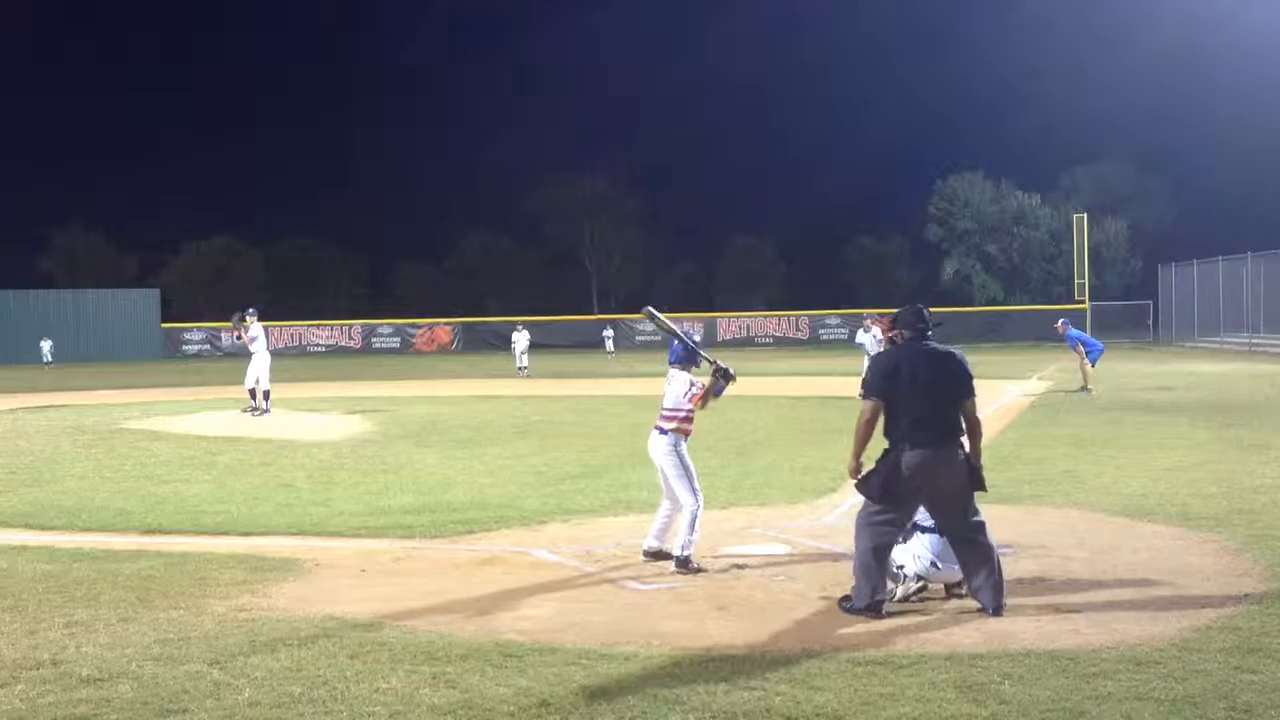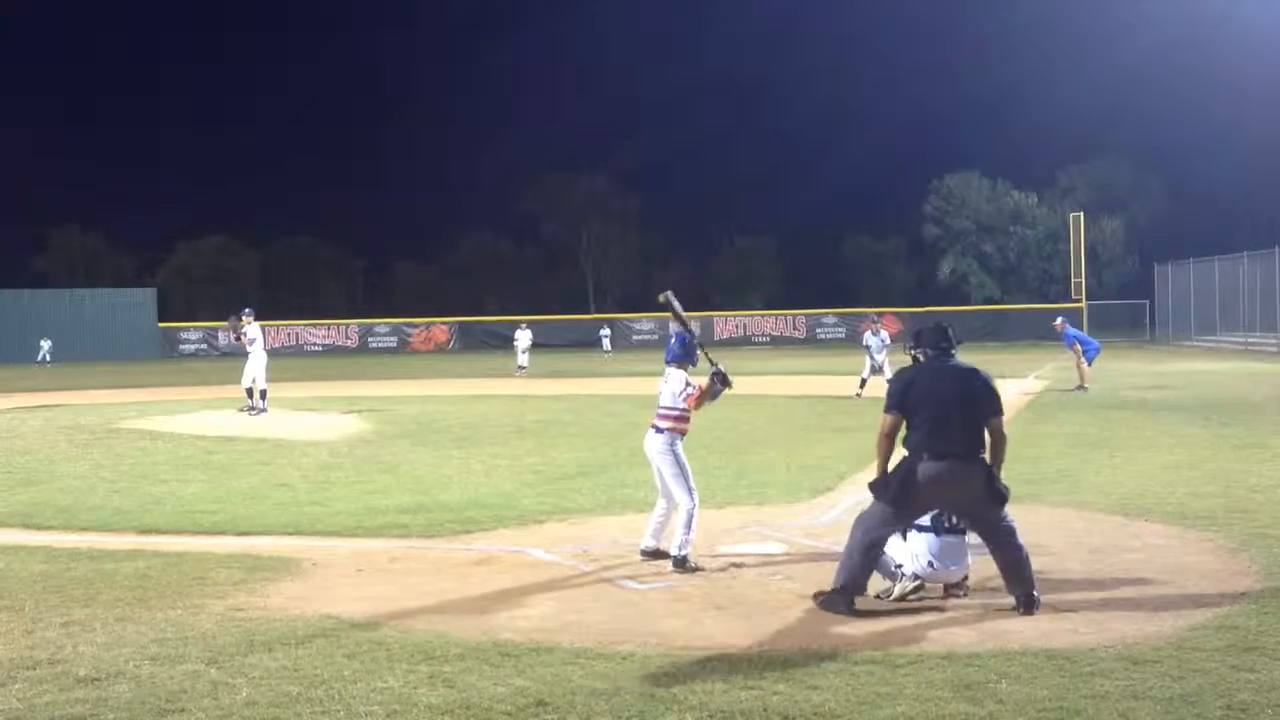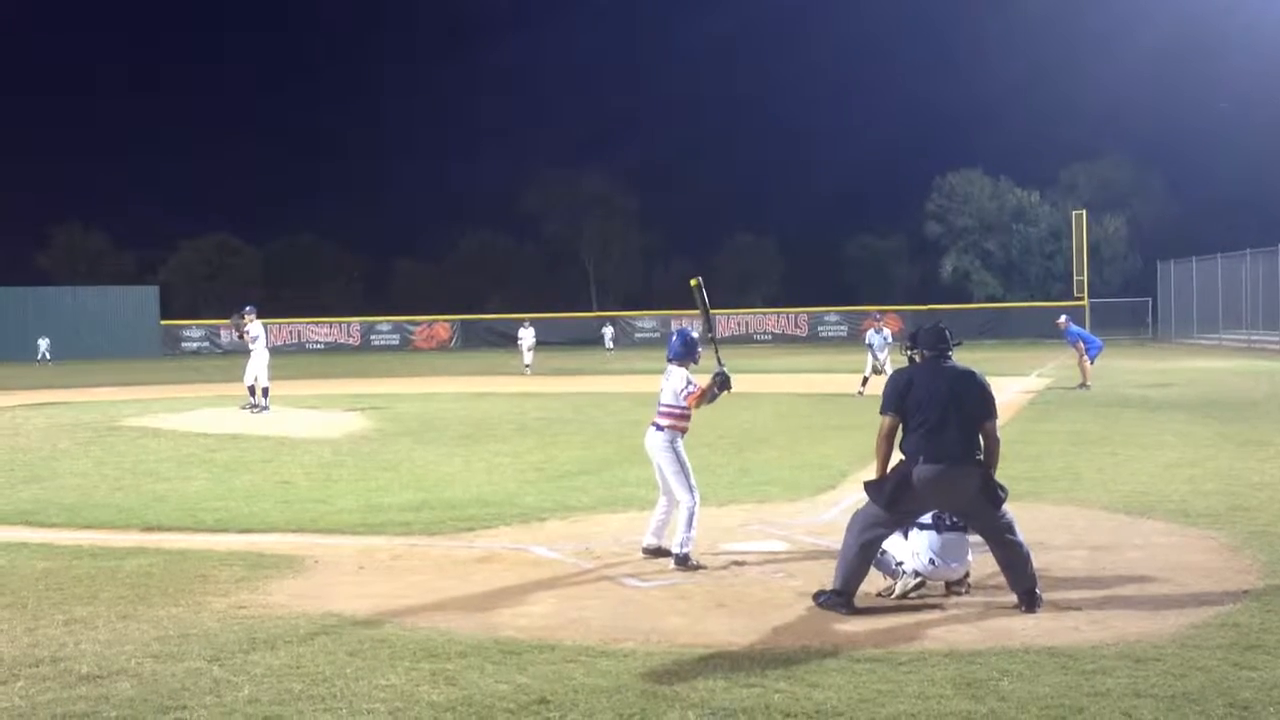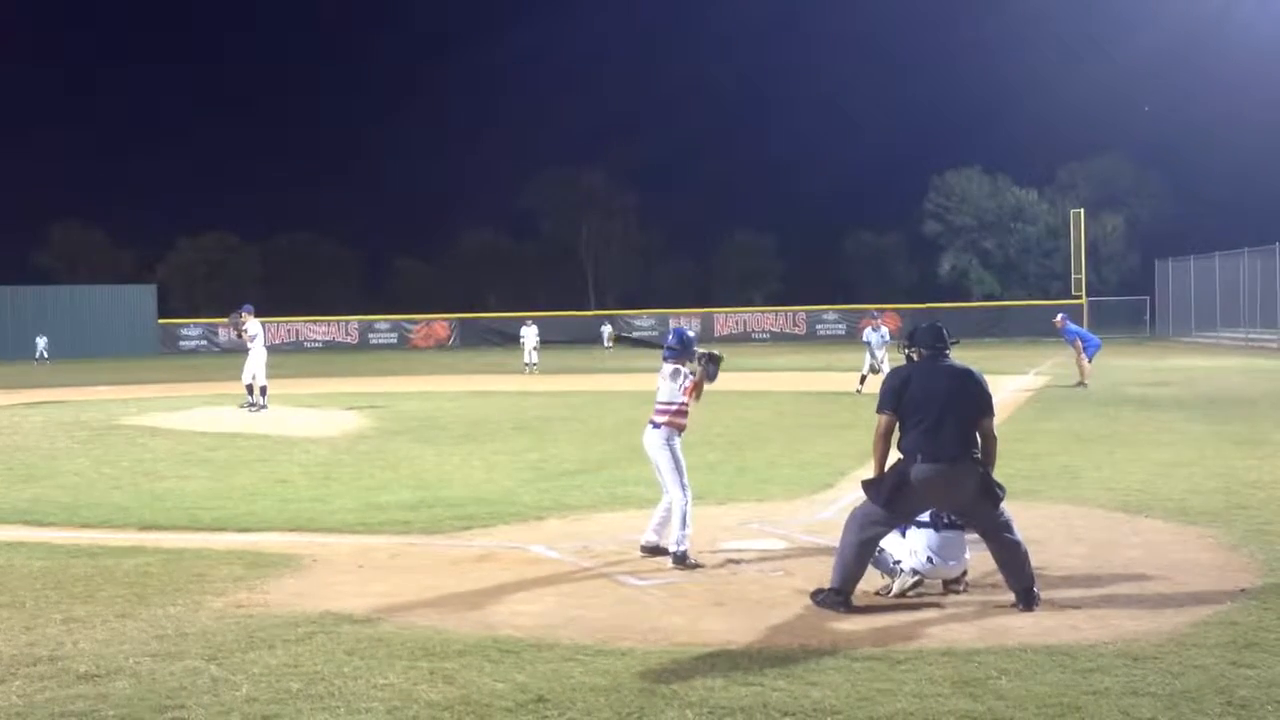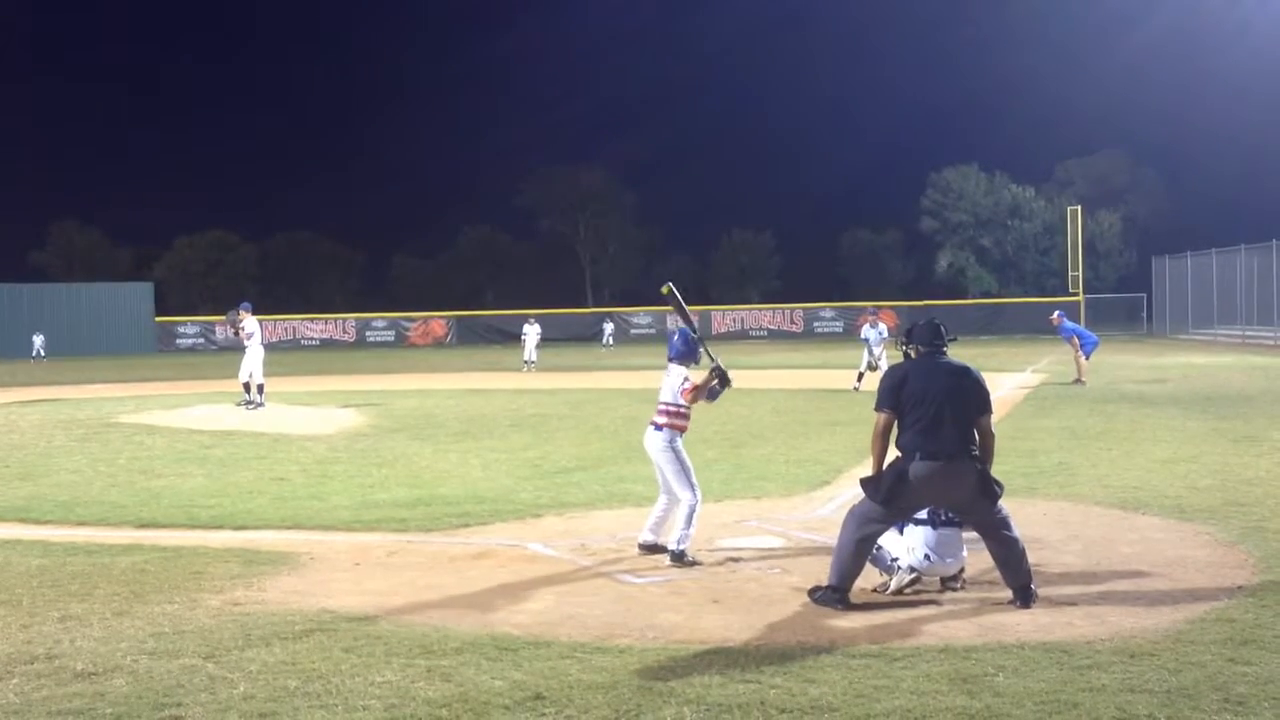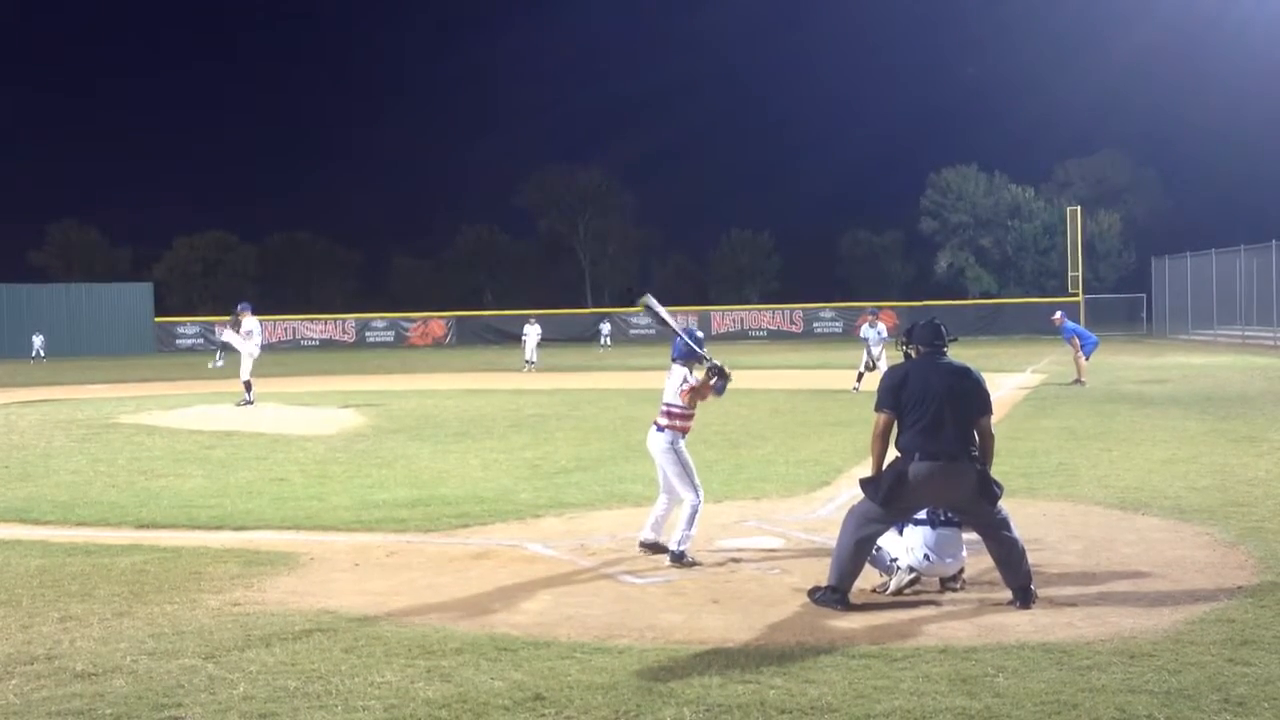
dt=0.7s
person 1, frame 1
left shoulder: (887, 361)
right shoulder: (953, 360)
left elbow: (869, 415)
right elbow: (971, 417)
left wrist: (855, 457)
right wrist: (975, 457)
left hip: (906, 459)
right hip: (950, 458)
left knee: (874, 525)
right knee: (968, 529)
left ankle: (866, 600)
right ankle: (993, 600)
person 1, frame 2
left shoulder: (907, 378)
right shoulder: (979, 379)
left elbow: (888, 431)
right elbow: (998, 434)
left wrist: (881, 474)
right wrist: (993, 474)
left hip: (923, 471)
right hip: (970, 472)
left knee: (871, 527)
right knee: (1001, 531)
left ankle: (842, 594)
right ankle: (1027, 596)
person 1, frame 3
left shoulder: (903, 378)
right shoulder: (975, 380)
left elbow: (887, 433)
right elbow: (991, 437)
left wrist: (880, 478)
right wrist: (987, 478)
left hip: (919, 473)
right hip: (966, 474)
left knee: (865, 526)
right knee: (1002, 530)
left ankle: (840, 595)
right ankle: (1029, 594)
person 1, frame 4
left shoulder: (900, 377)
right shoulder: (972, 378)
left elbow: (883, 431)
right elbow: (988, 435)
left wrist: (878, 477)
right wrist: (985, 476)
left hip: (917, 473)
right hip: (964, 473)
left knee: (863, 525)
right knee: (999, 529)
left ankle: (838, 593)
right ankle: (1026, 593)
person 1, frame 5
left shoulder: (898, 375)
right shoulder: (970, 376)
left elbow: (882, 430)
right elbow: (986, 433)
left wrist: (876, 475)
right wrist: (983, 475)
left hip: (915, 470)
right hip: (962, 471)
left knee: (862, 521)
right knee: (997, 525)
left ankle: (836, 591)
right ankle: (1023, 590)
person 1, frame 6
left shoulder: (898, 374)
right shoulder: (970, 376)
left elbow: (881, 430)
right elbow: (986, 434)
left wrist: (876, 476)
right wrist: (982, 476)
left hip: (916, 470)
right hip: (963, 471)
left knee: (861, 522)
right knee: (996, 526)
left ankle: (835, 591)
right ankle: (1023, 590)
person 2, frame 1
left shoulder: (677, 375)
right shoulder: (682, 377)
left elbow: (710, 394)
right elbow: (700, 403)
left wrist: (723, 380)
right wrist: (714, 378)
left hip: (660, 440)
right hip: (670, 443)
left knee: (673, 499)
right knee: (693, 501)
left ankle: (652, 547)
right ankle: (682, 558)
person 2, frame 2
left shoulder: (673, 374)
right shoulder: (678, 376)
left elbow: (702, 398)
right elbow: (696, 403)
left wrist: (720, 385)
right wrist: (712, 380)
left hip: (657, 439)
right hip: (666, 442)
left knee: (668, 497)
right knee: (688, 500)
left ankle: (650, 546)
right ankle: (679, 557)
person 2, frame 3
left shoulder: (673, 372)
right shoulder: (680, 374)
left elbow: (699, 400)
right elbow: (696, 402)
left wrist: (718, 388)
right wrist: (714, 381)
left hip: (657, 437)
right hip: (667, 440)
left knee: (669, 495)
right knee: (689, 497)
left ankle: (651, 544)
right ankle: (681, 555)
person 2, frame 4
left shoulder: (670, 369)
right shoulder: (677, 370)
left elbow: (698, 383)
right elbow: (695, 395)
left wrist: (707, 366)
right wrist: (702, 367)
left hip: (657, 435)
right hip: (664, 437)
left knee: (672, 494)
right knee: (682, 495)
left ankle: (650, 542)
right ankle: (679, 553)
person 2, frame 5
left shoulder: (675, 371)
right shoulder: (679, 373)
left elbow: (705, 397)
right elbow: (691, 397)
left wrist: (719, 384)
right wrist: (710, 376)
left hip: (657, 436)
right hip: (666, 439)
left knee: (670, 494)
right knee: (690, 495)
left ankle: (647, 541)
right ankle: (677, 551)
person 2, frame 6
left shoulder: (682, 372)
right shoulder: (681, 373)
left elbow: (713, 391)
right elbow: (688, 399)
left wrist: (720, 377)
right wrist: (708, 376)
left hip: (660, 437)
right hip: (668, 440)
left knee: (669, 493)
right knee: (693, 496)
left ankle: (648, 539)
right ankle: (677, 552)
